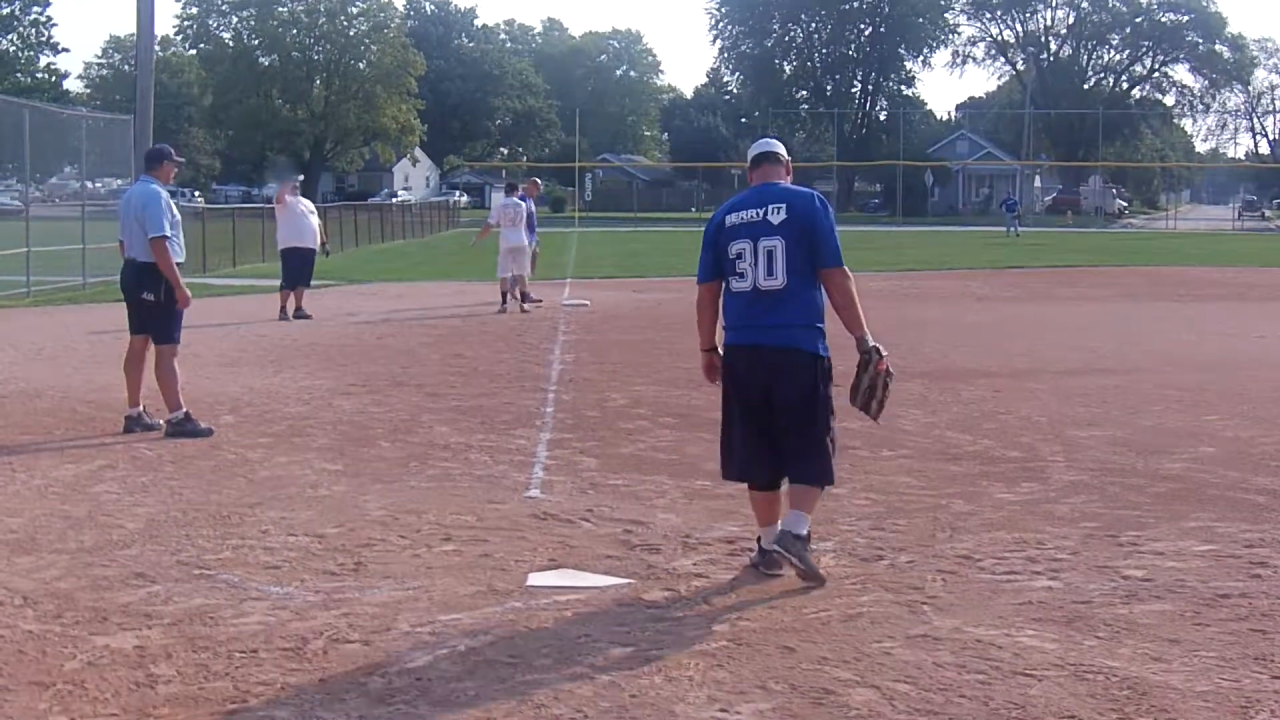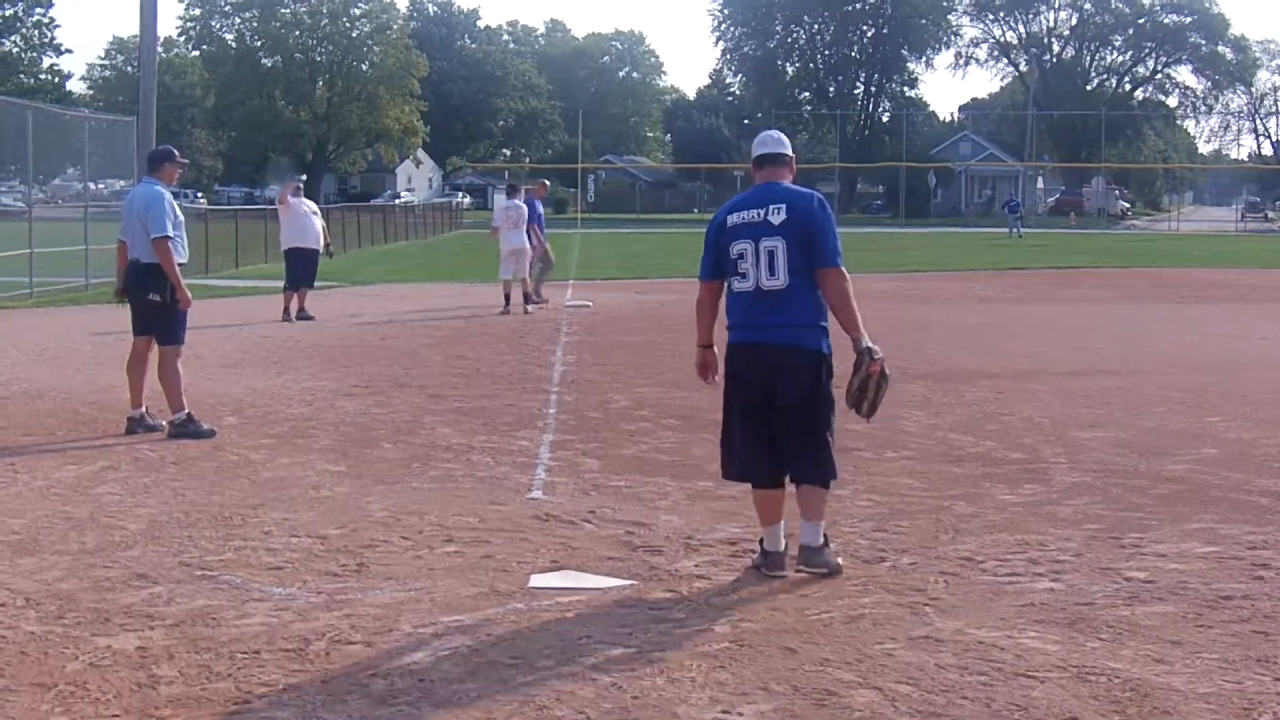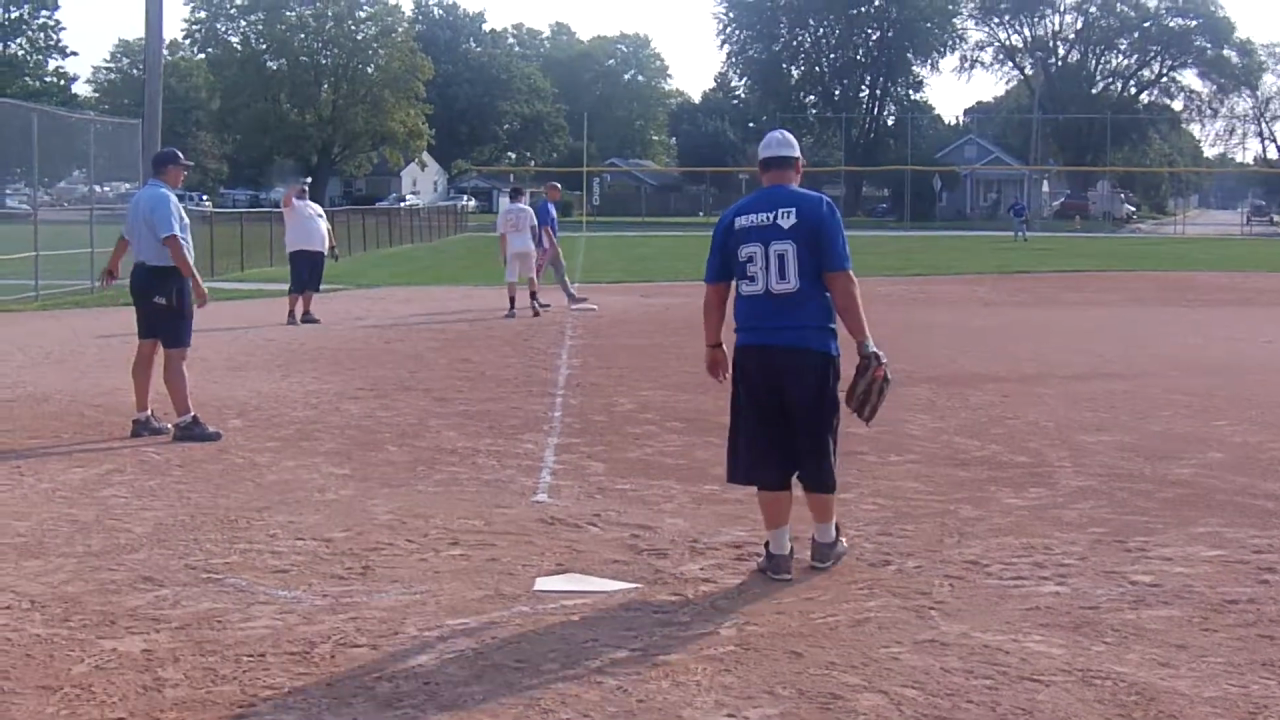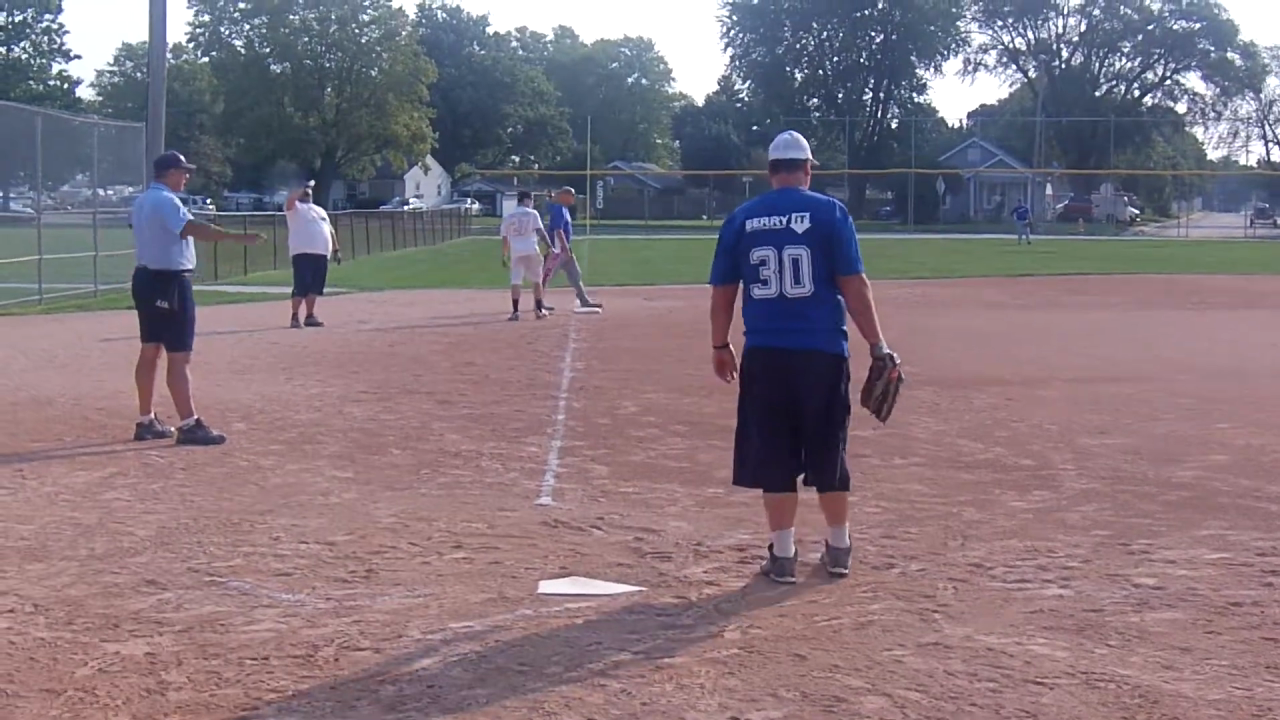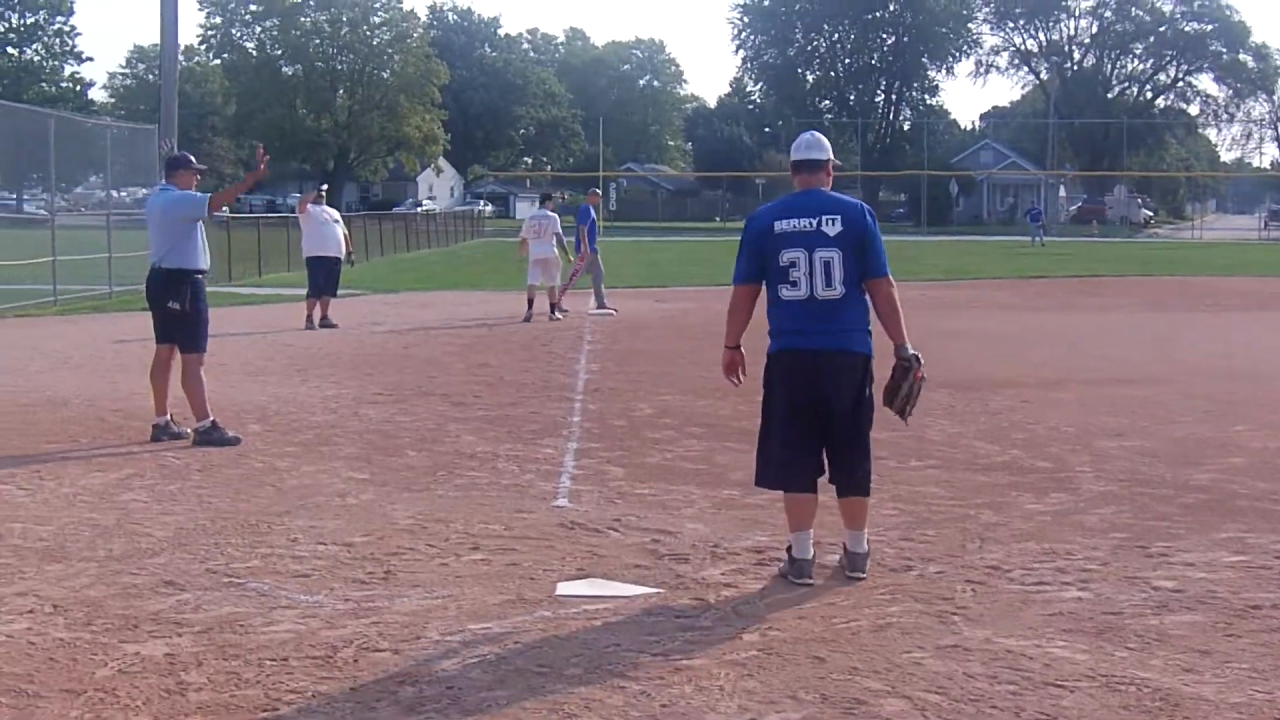
dt=0.2s
person 1, frame 1
left shoulder: (724, 216)
right shoulder: (809, 203)
left elbow: (707, 292)
right elbow: (835, 277)
left wrist: (708, 348)
right wrist: (862, 338)
left hip: (743, 350)
right hip: (799, 348)
left knee: (758, 451)
right knee: (809, 449)
left ankle: (770, 545)
right ankle: (794, 534)
person 1, frame 2
left shoulder: (726, 215)
right shoulder: (809, 204)
left elbow: (708, 290)
right elbow: (832, 277)
left wrist: (704, 346)
right wrist: (859, 339)
left hip: (745, 349)
right hip: (802, 347)
left knee: (761, 452)
right knee: (811, 447)
left ankle: (772, 549)
right ankle: (813, 543)
person 1, frame 3
left shoulder: (733, 217)
right shoulder: (818, 207)
left elbow: (715, 291)
right elbow: (840, 282)
left wrist: (713, 345)
right wrist: (864, 343)
left hip: (754, 352)
right hip: (811, 349)
left knee: (768, 457)
right knee: (817, 451)
left ankle: (779, 553)
right ankle: (824, 542)
person 1, frame 4
left shoulder: (741, 219)
right shoulder: (829, 211)
left elbow: (722, 292)
right elbow: (853, 285)
left wrist: (719, 345)
right wrist: (877, 345)
left hip: (763, 355)
right hip: (822, 352)
left knee: (774, 460)
right knee: (829, 454)
left ankle: (782, 556)
right ankle: (838, 548)
person 1, frame 5
left shoulder: (764, 219)
right shoulder: (857, 214)
left elbow: (745, 291)
right elbow: (881, 287)
left wrist: (732, 345)
right wrist: (902, 346)
left hip: (790, 357)
right hip: (848, 355)
left knee: (796, 462)
right knee: (852, 458)
left ankle: (800, 558)
right ankle: (856, 553)
person 2, frame 1
left shoulder: (131, 194)
right shoulder: (156, 195)
left elbow: (124, 242)
right elbow: (159, 246)
right wrist: (180, 286)
left hip: (133, 274)
right hip: (156, 277)
left knee: (138, 345)
right knee: (167, 349)
left ankle: (135, 414)
right ankle: (178, 418)
person 2, frame 2
left shoulder: (134, 196)
right shoulder: (159, 196)
left elbow: (123, 244)
right elbow: (161, 246)
left wrist: (122, 281)
right wrist: (180, 287)
left hip: (137, 275)
right hip: (159, 278)
left knee: (141, 346)
right knee: (171, 351)
left ankle: (137, 415)
right ankle: (181, 419)
person 2, frame 3
left shoulder: (139, 198)
right shoulder: (164, 198)
left elbow: (126, 239)
right elbow: (173, 244)
left wrist: (111, 266)
right wrist: (196, 282)
left hip: (142, 277)
right hip: (167, 280)
left knee: (147, 349)
right knee: (176, 353)
left ankle: (143, 418)
right ankle: (185, 422)
person 2, frame 4
left shoulder: (142, 201)
right shoulder: (165, 201)
right elbow: (192, 227)
right wrist: (238, 236)
left hip: (147, 281)
right hip: (170, 283)
left knee: (149, 352)
right knee: (179, 357)
left ankle: (146, 421)
right ankle: (190, 426)
person 2, frame 5
left shoulder: (156, 200)
right shoulder: (179, 200)
right elbow: (217, 202)
right wrist: (253, 177)
left hip: (160, 280)
right hip: (183, 284)
left knee: (164, 353)
right knee: (193, 358)
left ankle: (162, 423)
right ankle: (206, 427)
